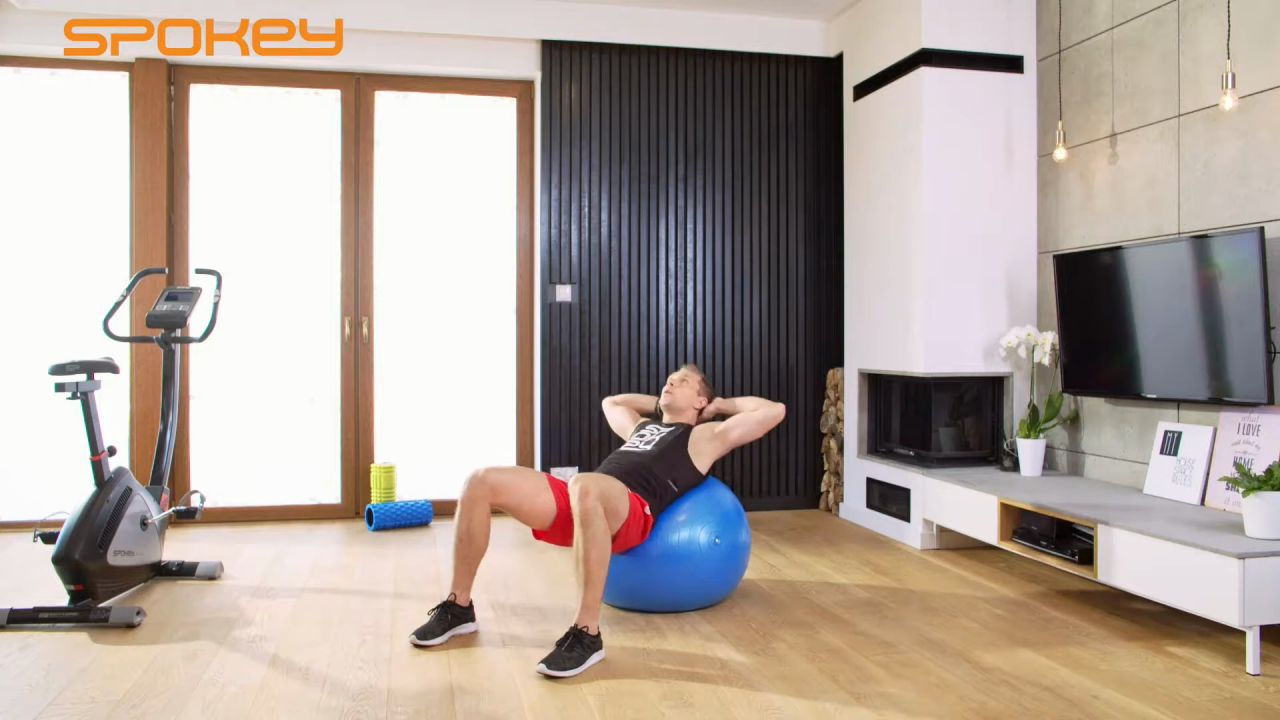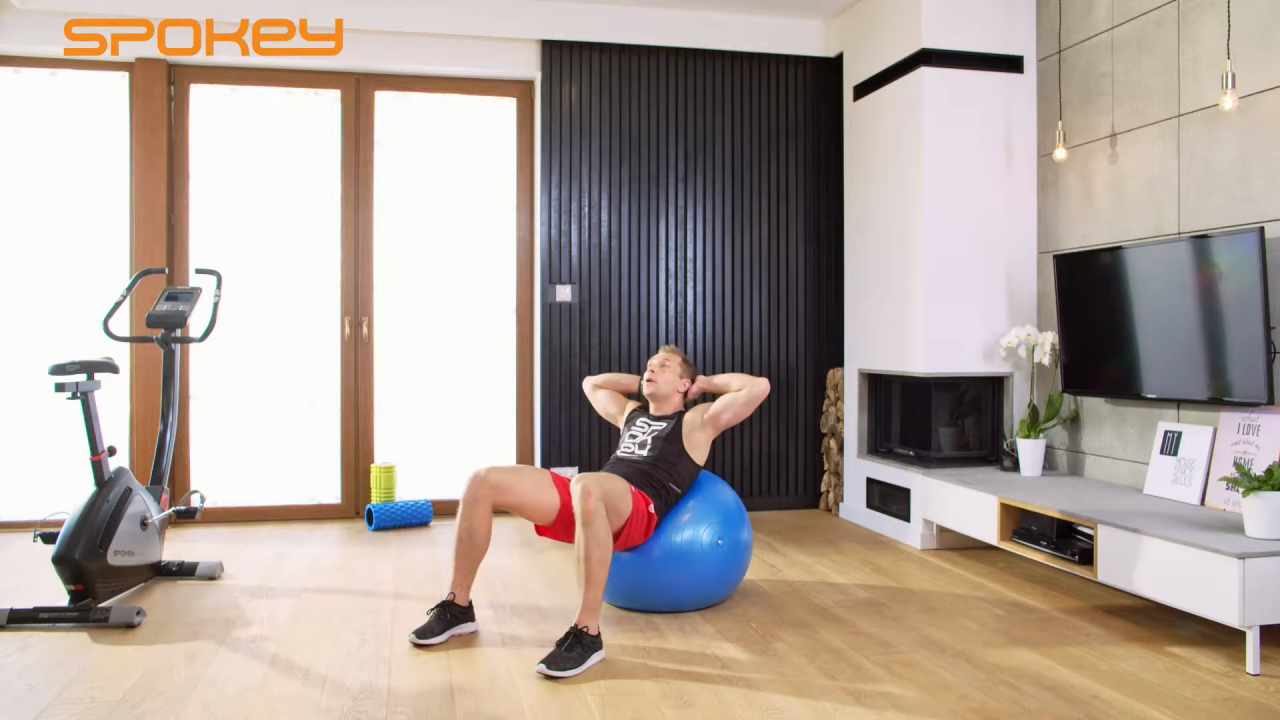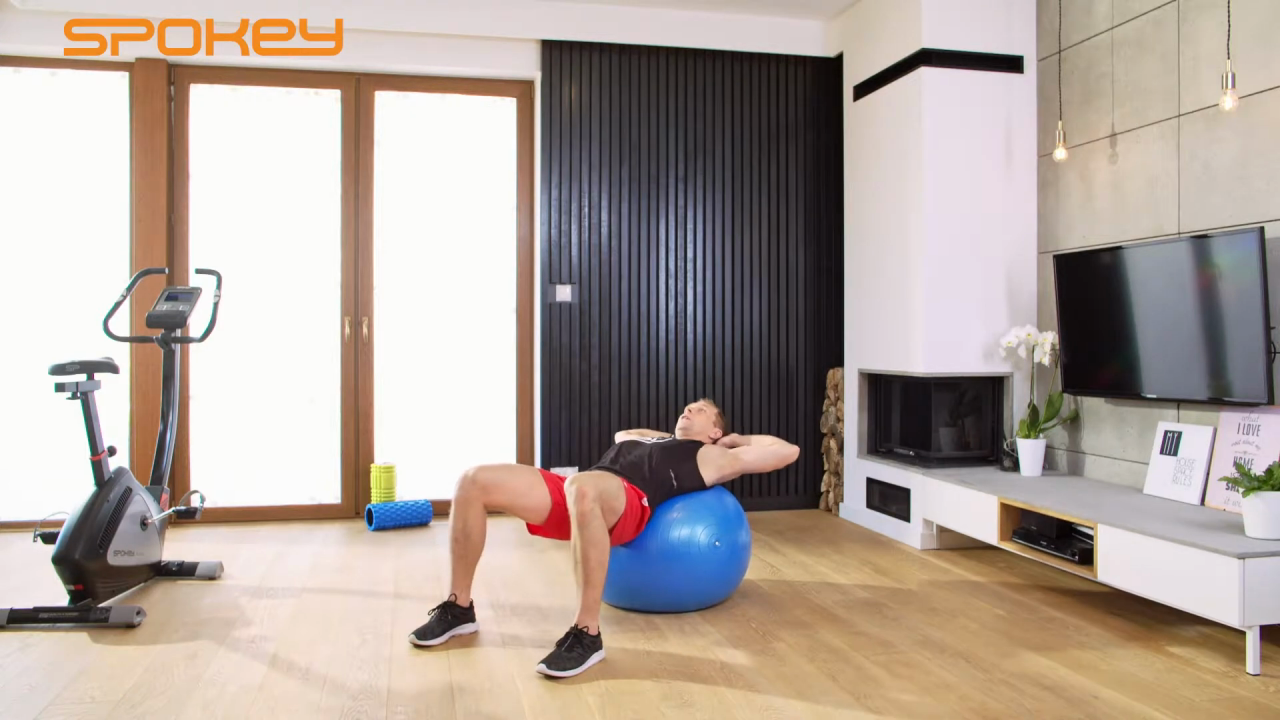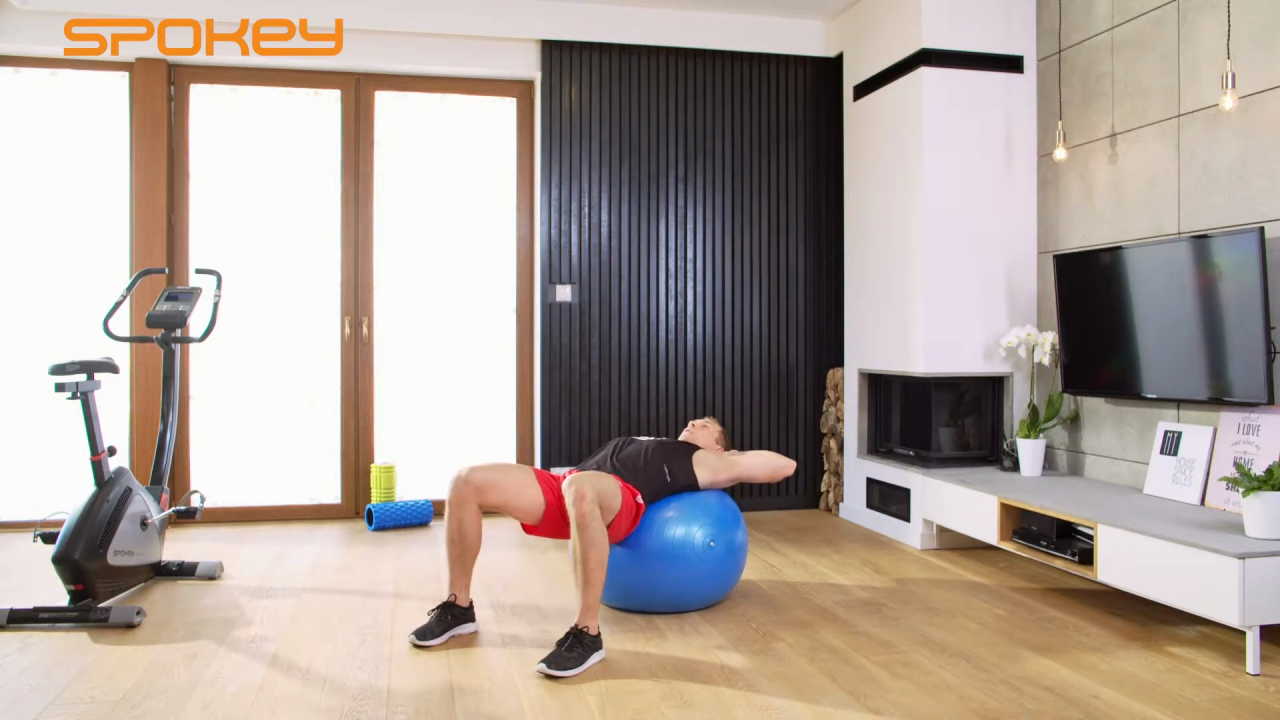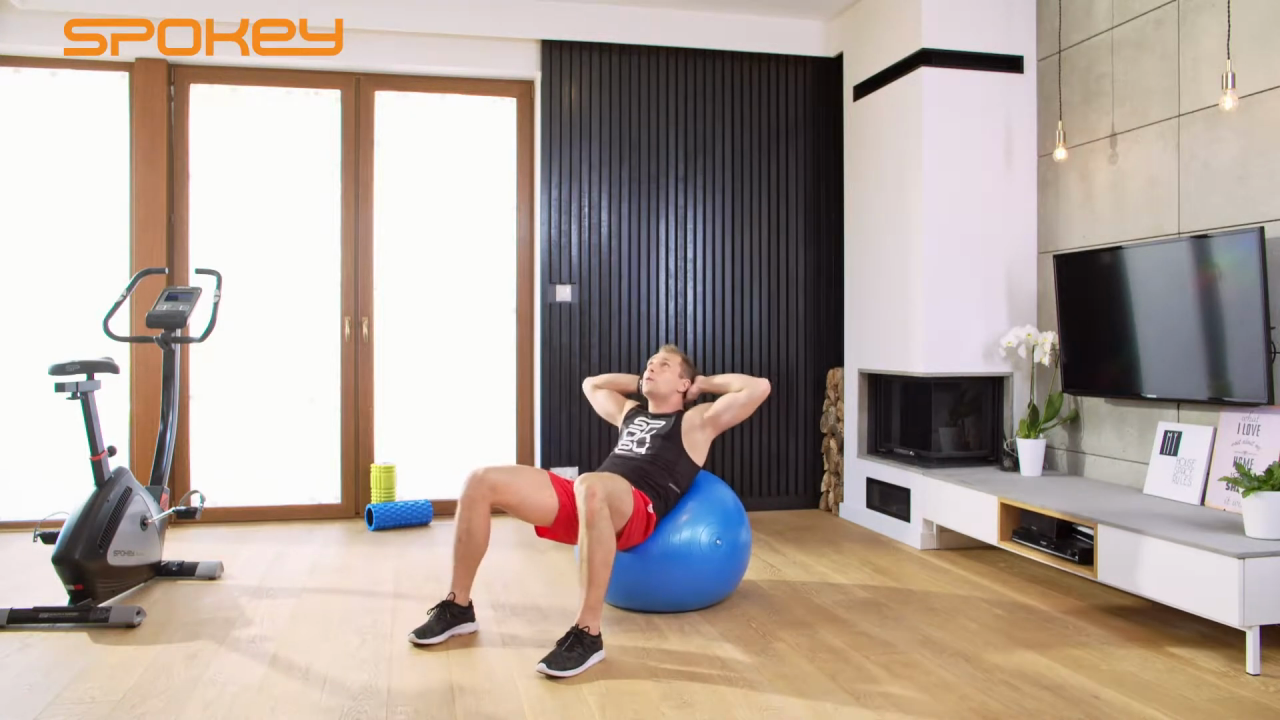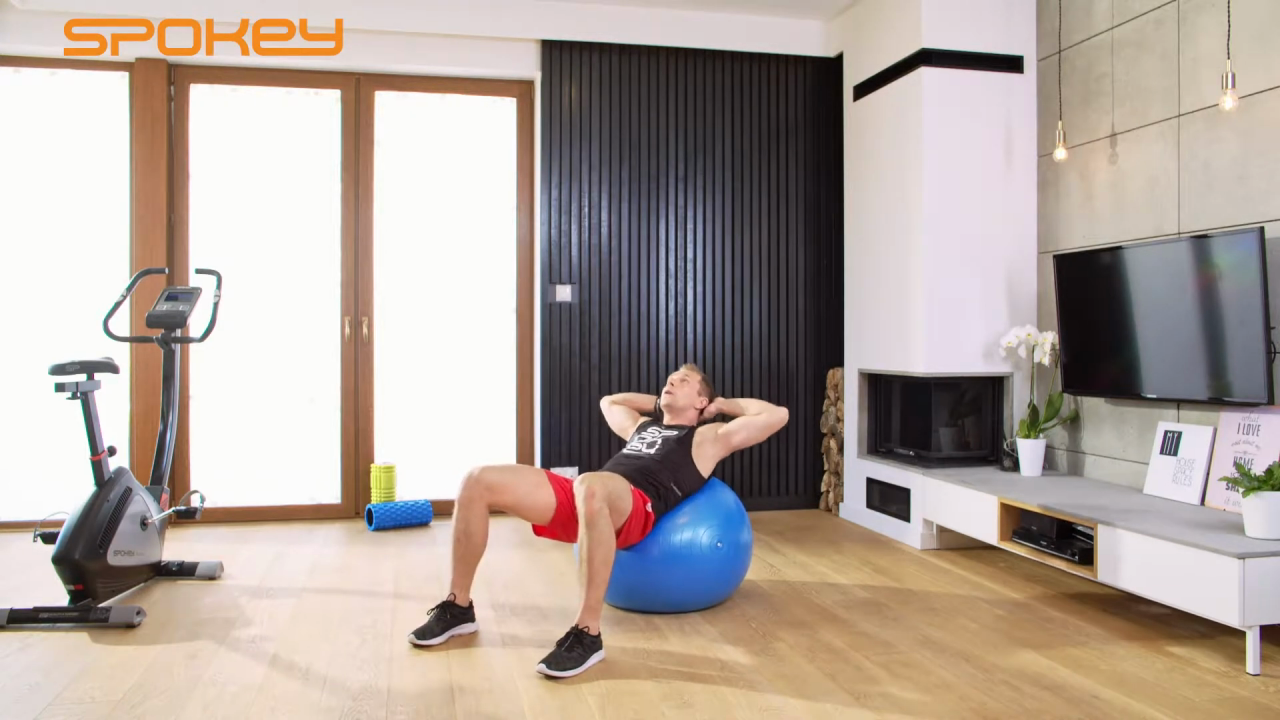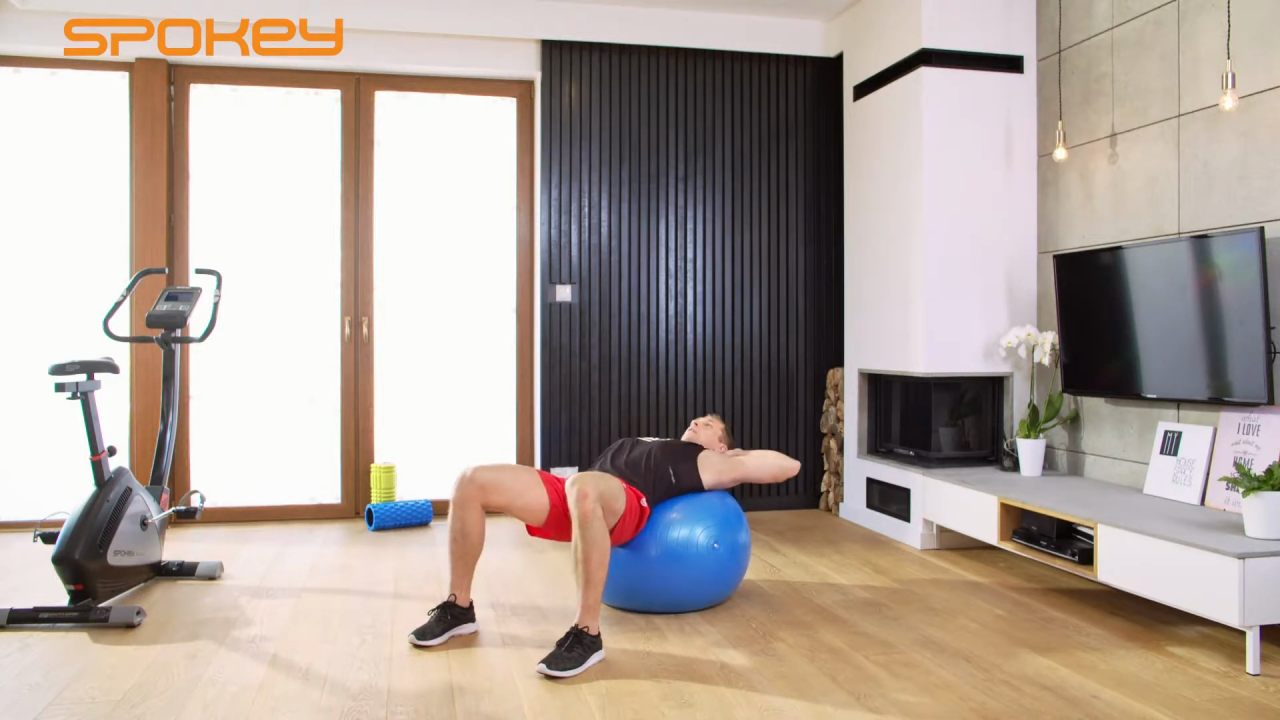
dt=0.7s
person 1, frame 1
left shoulder: (704, 436)
right shoulder: (643, 425)
left elbow: (774, 411)
right elbow: (611, 402)
left wrist: (721, 404)
right wrist: (658, 402)
left hip: (632, 511)
right hip: (583, 499)
left knee: (584, 488)
right knee: (482, 482)
left ankle: (587, 634)
right ankle: (458, 607)
person 1, frame 2
left shoulder: (696, 422)
right shoulder: (632, 414)
left elbow: (758, 387)
right elbow: (592, 383)
left wrist: (706, 383)
right wrist: (641, 383)
left hip: (638, 510)
right hip: (588, 498)
left knee: (588, 487)
right knee: (483, 481)
left ankle: (587, 634)
right ankle: (458, 606)
person 1, frame 3
left shoulder: (711, 458)
right shoulder: (661, 442)
left elbow: (788, 452)
right elbow: (622, 435)
left wrist: (736, 439)
left hip: (627, 502)
right hip: (577, 493)
left knee: (581, 490)
right knee: (474, 481)
left ankle: (587, 634)
right ankle: (459, 608)
person 1, frame 4
left shoulder: (708, 463)
right shoulder: (665, 452)
left elbow: (785, 465)
left wrist: (733, 452)
left hip: (622, 495)
right hip: (567, 485)
left knee: (581, 491)
right knee: (467, 483)
left ankle: (587, 634)
right ankle: (458, 607)
person 1, frame 5
left shoulder: (696, 422)
right shoulder: (630, 412)
left elbow: (758, 388)
right elbow: (592, 384)
left wrist: (706, 383)
right wrist: (640, 383)
left hip: (638, 509)
right hip: (587, 500)
left knee: (591, 488)
right knee: (482, 482)
left ankle: (588, 634)
right ankle: (458, 607)
person 1, frame 6
left shoulder: (708, 437)
right shoulder: (643, 426)
left elbow: (777, 414)
right elbow: (609, 401)
left wrist: (724, 404)
right wrist: (658, 402)
left hip: (635, 507)
right hip: (584, 497)
left knee: (590, 486)
right knee: (479, 481)
left ankle: (587, 634)
right ankle: (458, 606)
person 1, frame 7
left shoulder: (712, 464)
right shoulder: (666, 447)
left elbow: (788, 466)
right elbow: (625, 454)
left wrist: (737, 452)
right wrist: (673, 444)
left hip: (627, 500)
right hip: (572, 492)
left knee: (583, 490)
right knee: (472, 482)
left ankle: (587, 634)
right ankle: (459, 607)
